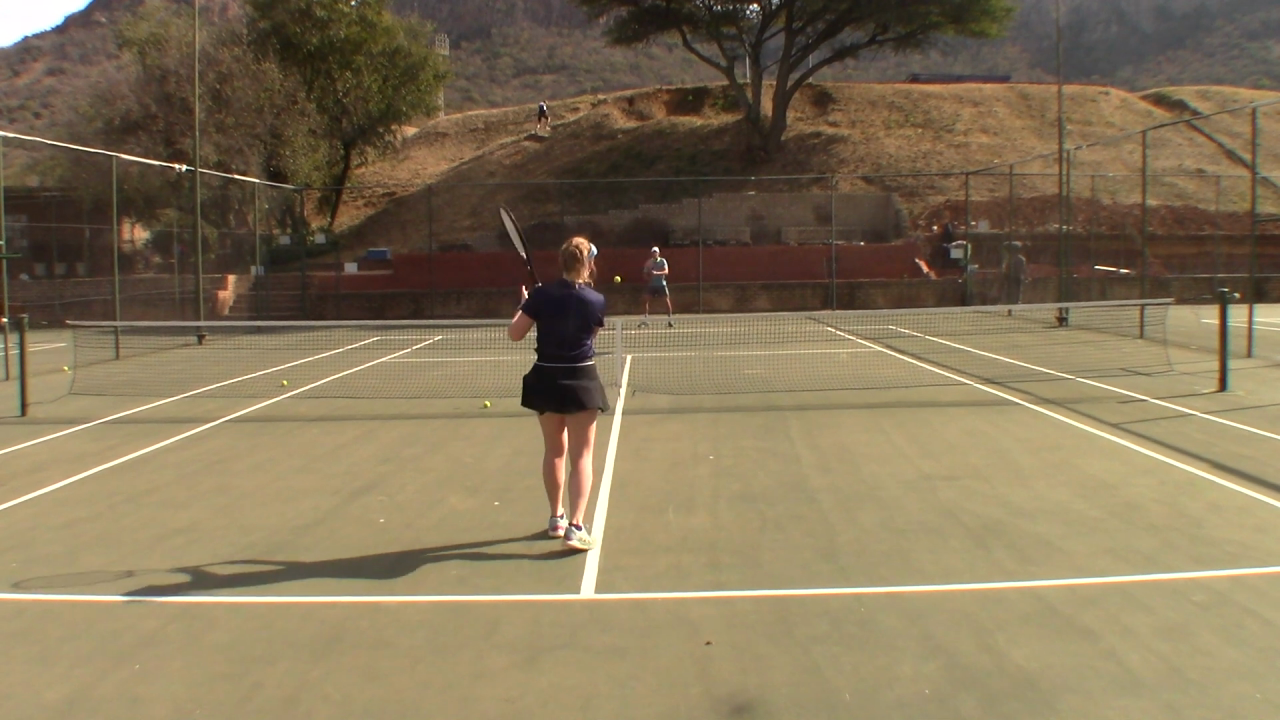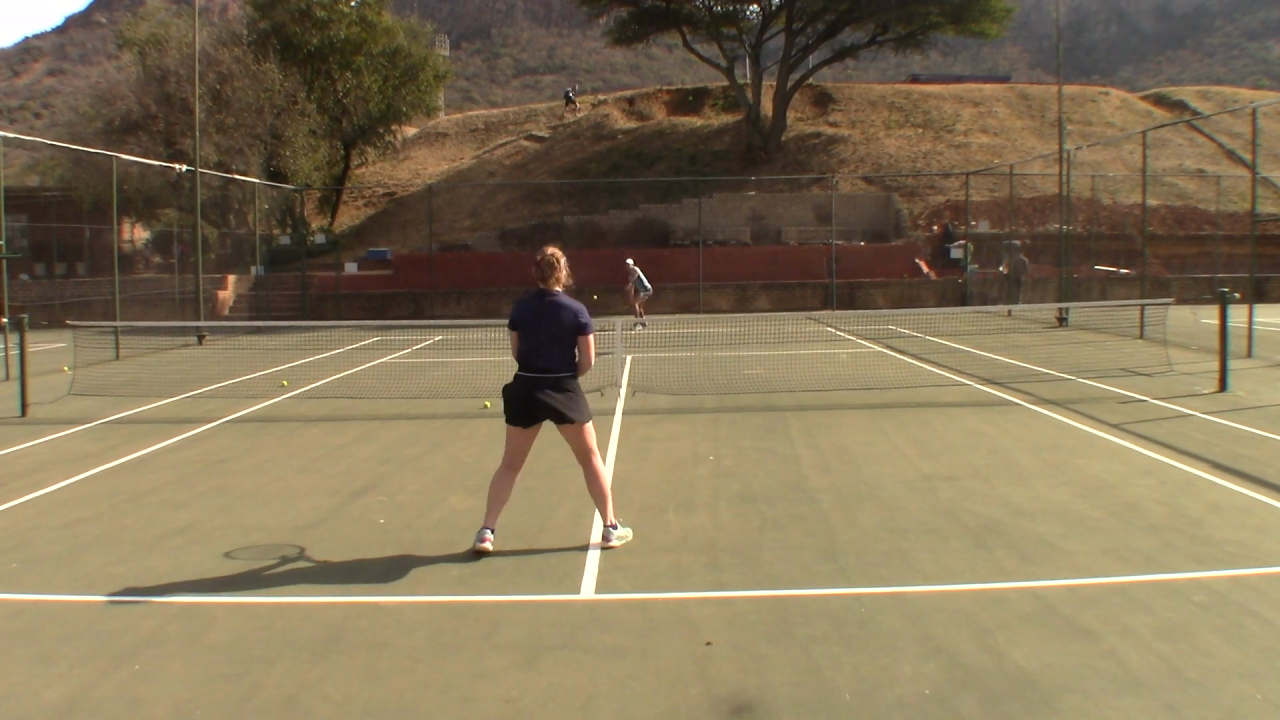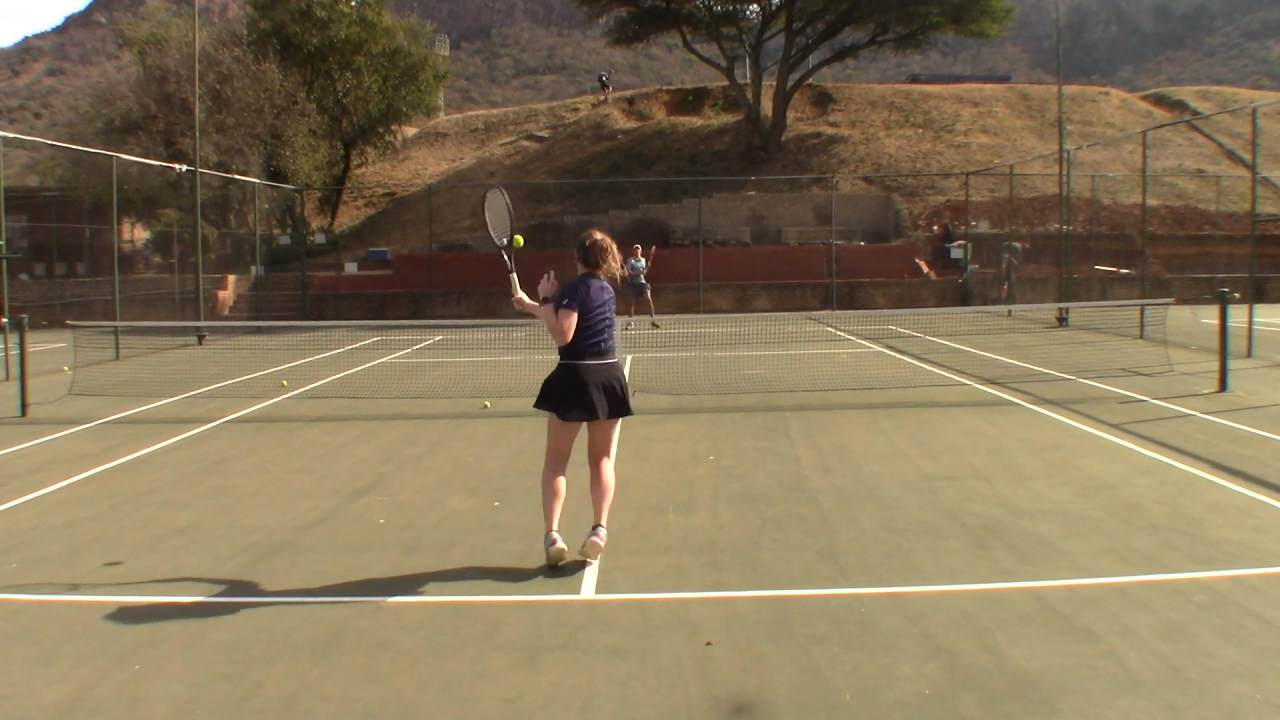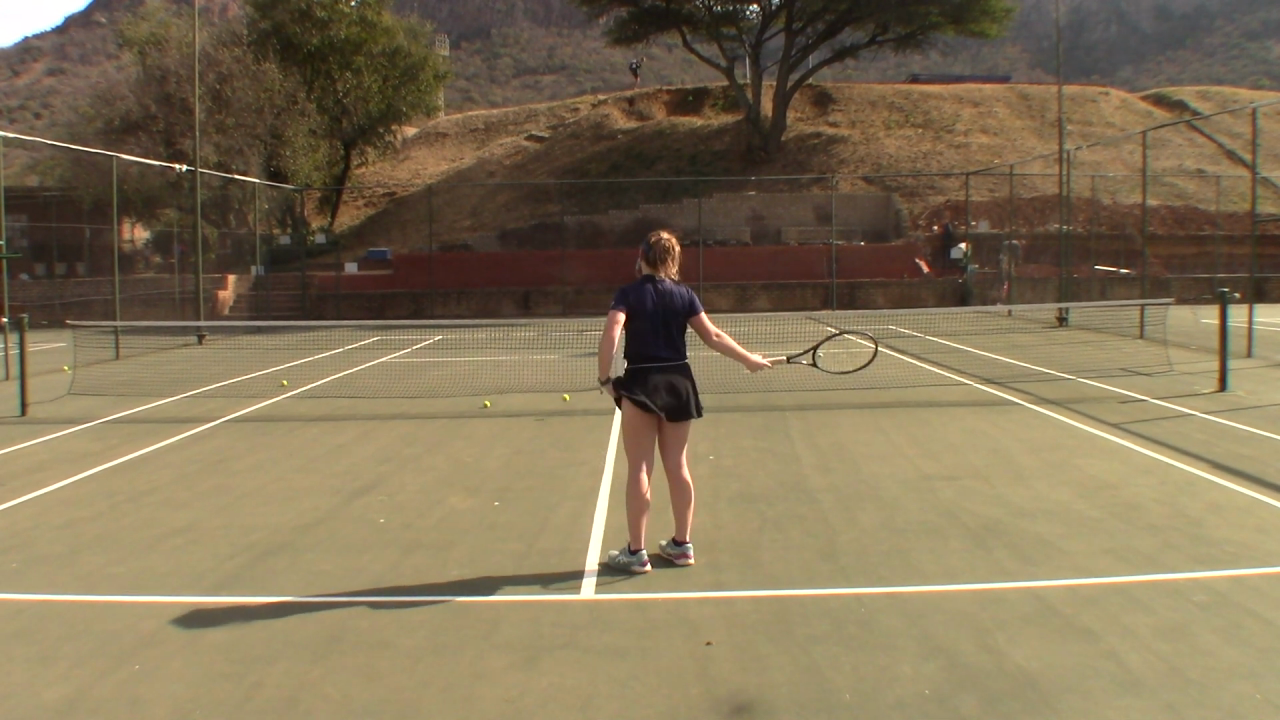
dt=1s
person 1, frame 1
left shoulder: (541, 295)
right shoulder: (596, 300)
left elbow: (514, 334)
left wrist: (526, 306)
left hip: (546, 379)
right hip: (582, 380)
left knee: (555, 451)
right knee: (582, 455)
left ankle: (557, 519)
right ankle: (575, 527)
person 1, frame 2
left shoulder: (521, 307)
right shoulder: (575, 310)
left elbow: (517, 352)
right elbow: (587, 361)
left hip: (525, 388)
right hip: (562, 390)
left knee: (510, 465)
right knee: (590, 459)
left ankle: (486, 531)
right ankle: (611, 527)
person 1, frame 3
left shoulder: (572, 289)
right shoulder: (605, 288)
left elbow: (562, 335)
left wrist: (543, 304)
right wrist: (540, 304)
left hip: (575, 379)
right hip: (608, 378)
left knee: (555, 463)
right knee: (601, 460)
left ankle: (552, 535)
right ankle: (599, 529)
person 1, frame 4
left shoulder: (629, 294)
right shoulder: (683, 294)
left elbow: (610, 337)
right elbow: (713, 337)
left wrist: (605, 379)
right wrist: (750, 359)
left hip: (641, 385)
right hip: (678, 382)
left knee: (639, 470)
right knee: (677, 466)
left ankle: (636, 552)
right ankle: (682, 544)
